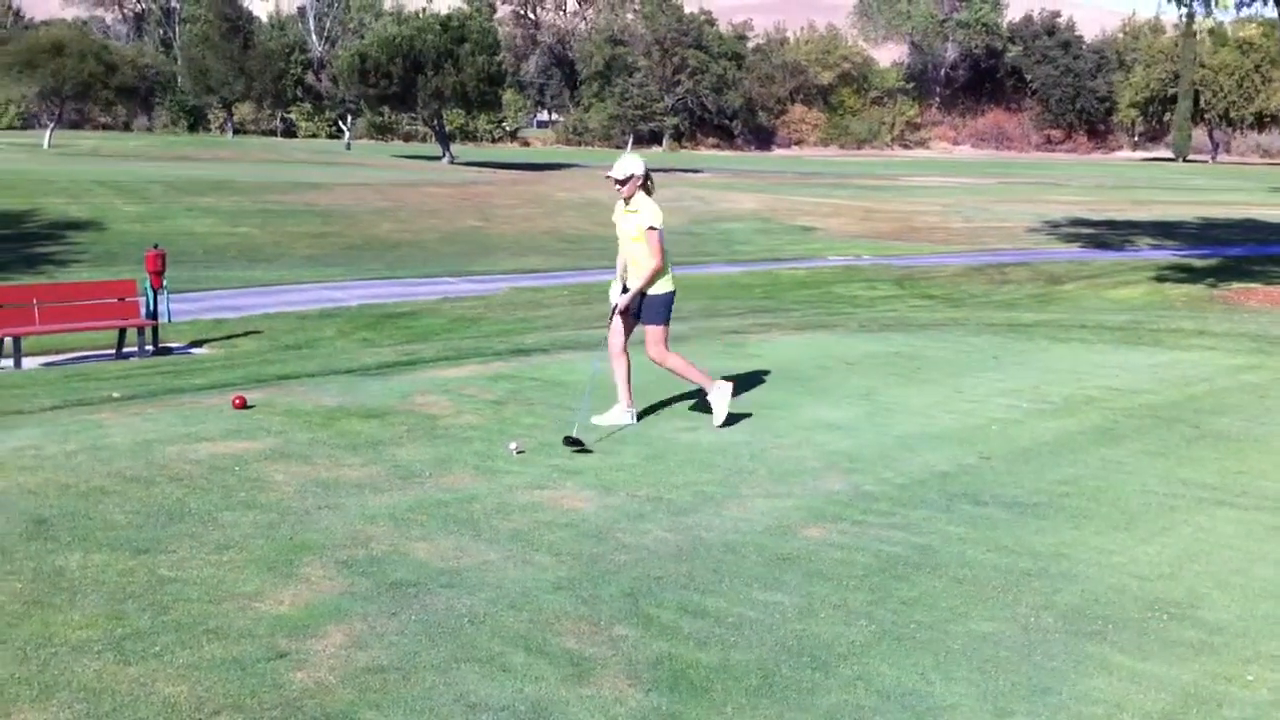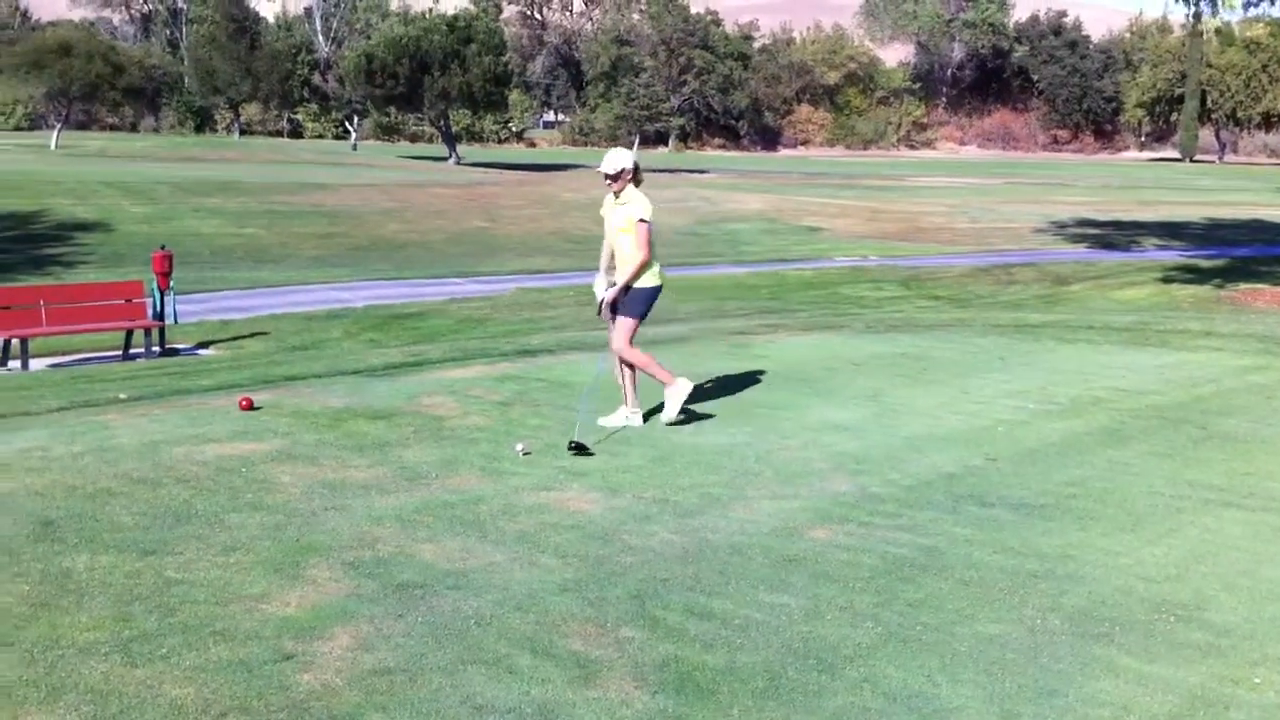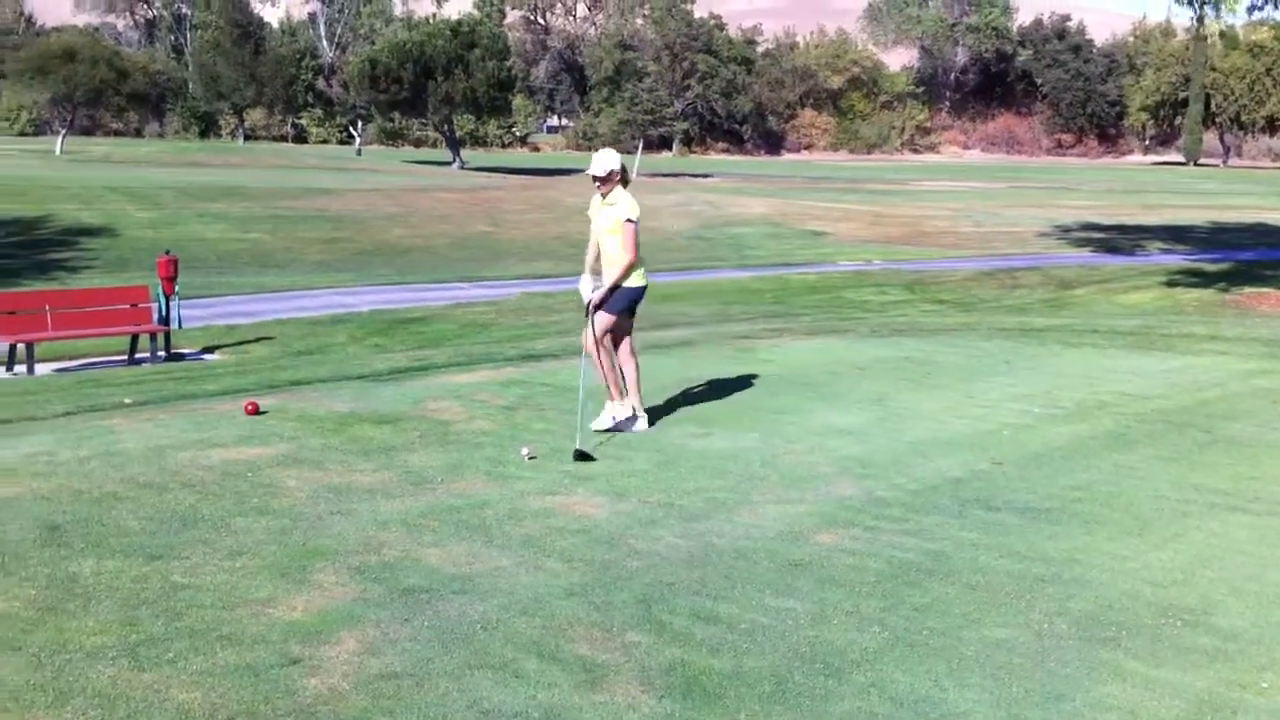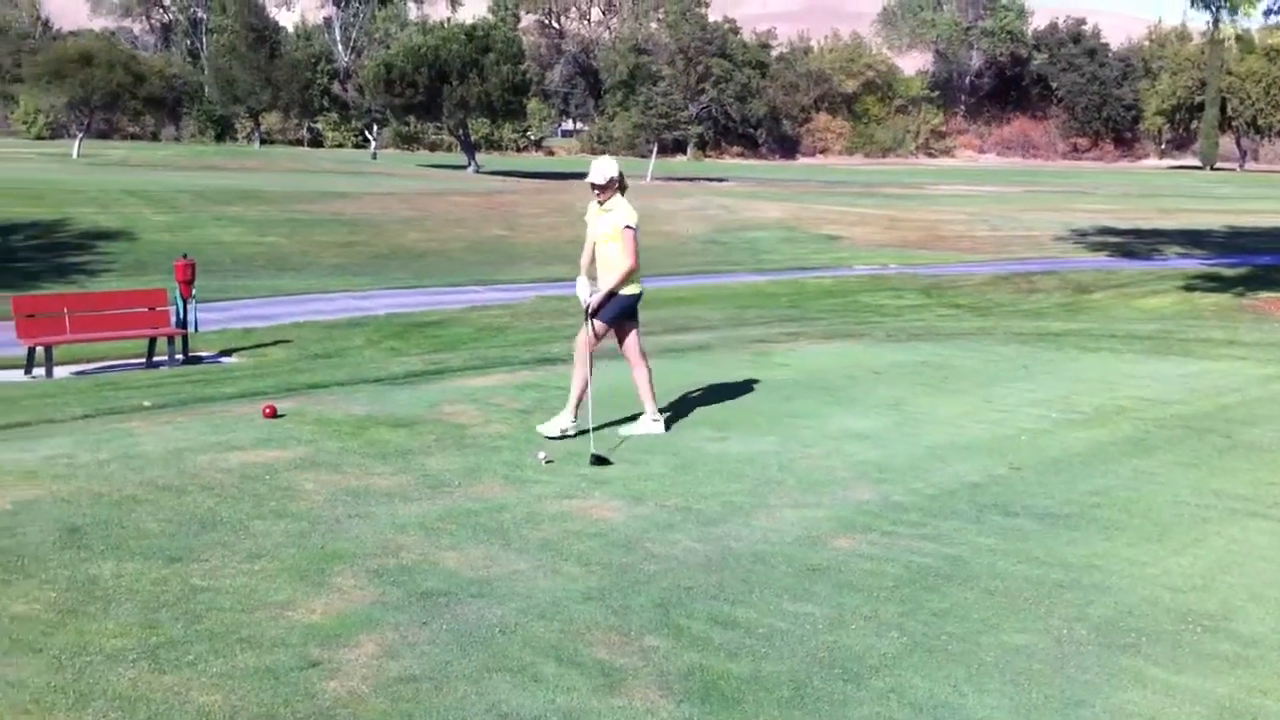
dt=0.1s
person 1, frame 1
left shoulder: (648, 211)
right shoulder: (621, 208)
left elbow: (657, 263)
left wrist: (631, 295)
right wrist: (618, 283)
left hip: (656, 290)
right hip: (636, 286)
left knee: (657, 353)
right knee: (615, 342)
left ankle: (715, 389)
right ankle: (624, 408)
person 1, frame 2
left shoulder: (638, 204)
right shoulder: (610, 202)
left elbow: (644, 255)
left wrist: (618, 288)
right wrist: (602, 276)
left hip: (642, 284)
right hip: (625, 283)
left knee: (620, 345)
right knee: (620, 344)
left ankle: (674, 384)
right ankle: (631, 409)
person 1, frame 3
left shoulder: (626, 205)
right shoulder: (597, 202)
left elbow: (630, 256)
right elbow: (594, 243)
left wrist: (604, 288)
right wrist: (587, 275)
left hip: (628, 284)
right hip: (612, 284)
left knee: (592, 339)
right knee: (623, 347)
left ankle: (619, 403)
right ankle: (635, 412)
person 1, frame 4
left shoulder: (623, 213)
right shoulder: (594, 208)
left elbow: (631, 262)
right elbow: (589, 248)
left wrist: (602, 294)
right wrist: (582, 279)
left hip: (620, 292)
right hip: (614, 291)
left knee: (582, 348)
right knee: (633, 353)
left ankle: (568, 418)
right ankle: (653, 417)
